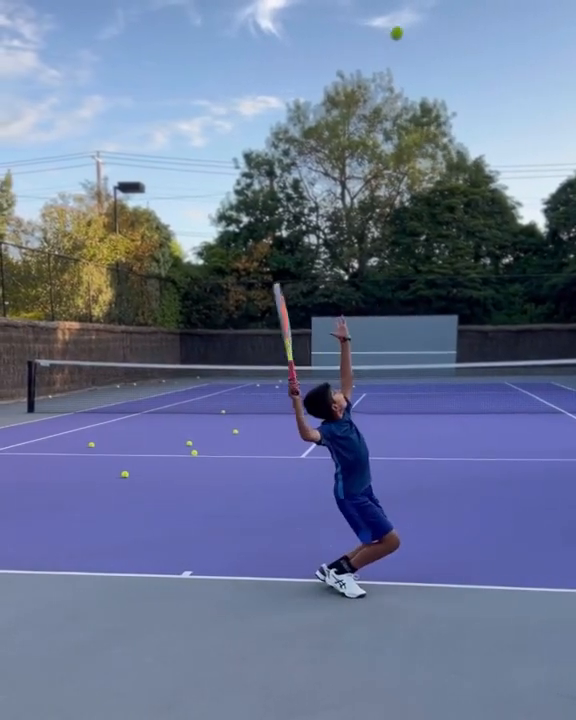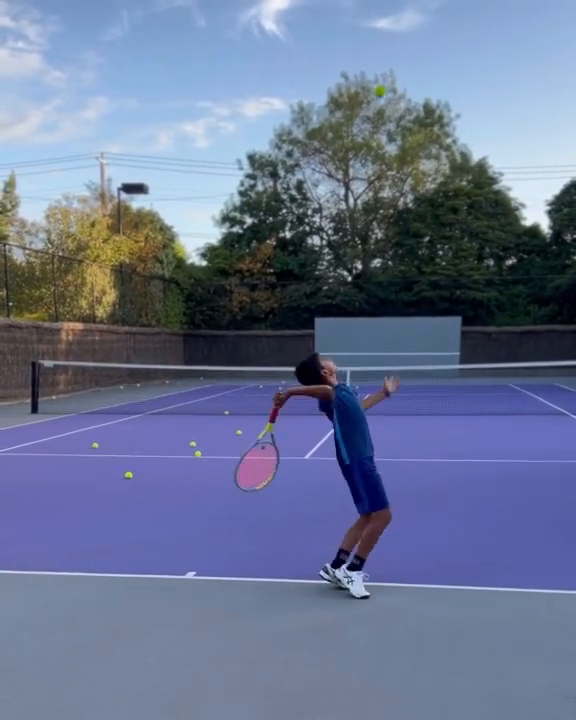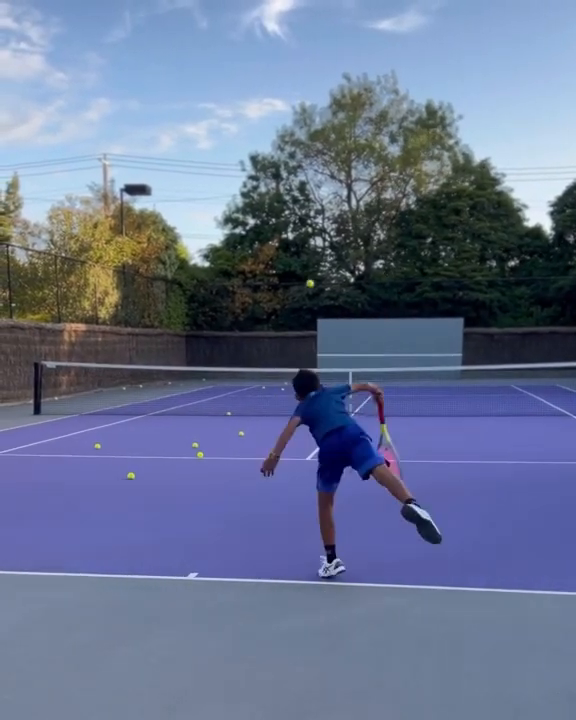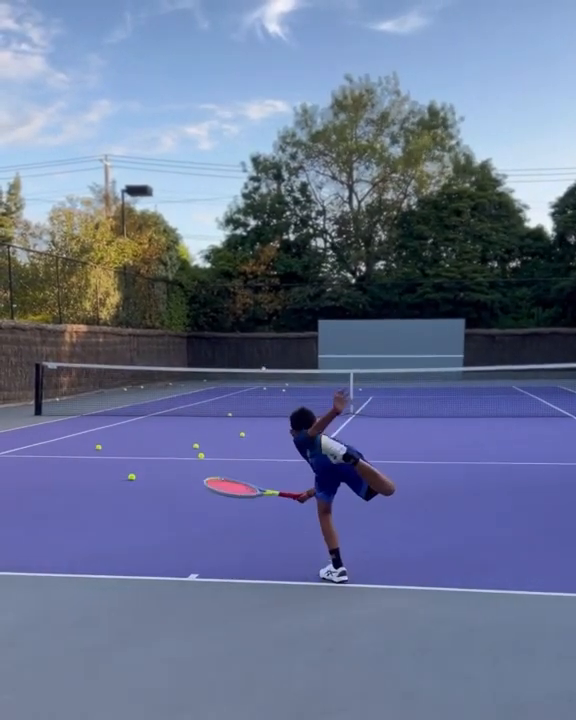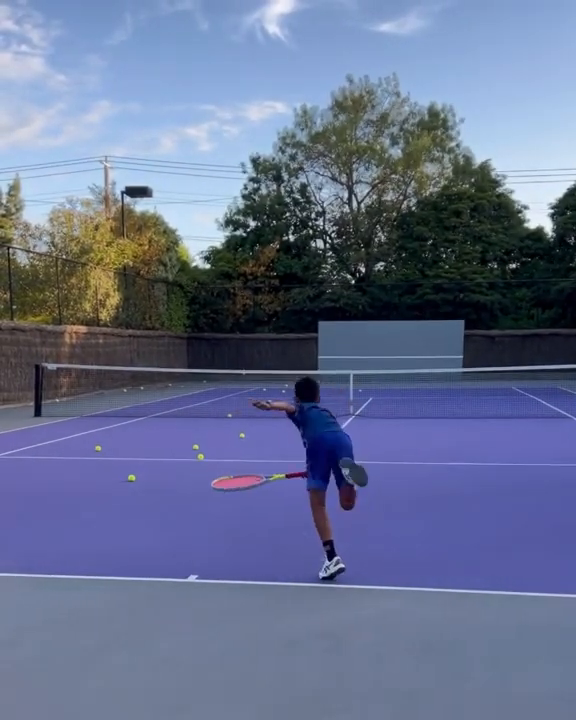
dt=0.3s
person 1, frame 1
left shoulder: (344, 416)
right shoulder: (330, 430)
left elbow: (347, 376)
right elbow: (306, 434)
left wrist: (344, 341)
right wrist: (296, 400)
left hip: (363, 491)
right hip: (351, 496)
left knee: (380, 540)
right knee: (390, 541)
left ankle: (333, 568)
right ankle: (340, 572)
person 1, frame 2
left shoulder: (343, 390)
right shoulder: (328, 393)
left elbow: (362, 404)
right elbow: (321, 390)
left wrist: (384, 392)
right wrist: (289, 392)
left hip: (357, 459)
right hip: (356, 460)
left knee: (367, 518)
right knee: (382, 515)
left ankle: (337, 566)
right ankle: (351, 570)
person 1, frame 3
left shoulder: (302, 407)
right shoulder: (332, 392)
left elbow: (290, 427)
right elbow: (362, 386)
left wrist: (274, 454)
right wrist: (376, 391)
left hip: (329, 446)
right hip: (352, 436)
left knee: (325, 504)
right knee: (383, 472)
left ankle: (331, 561)
right ankle: (411, 505)
person 1, frame 4
left shoulder: (301, 439)
right shoulder: (319, 440)
left elbow: (318, 428)
left wrist: (334, 412)
right wrist: (310, 493)
left hip: (326, 463)
right hip: (345, 462)
left knee: (324, 512)
right knee: (388, 489)
left ankle: (337, 567)
right ankle: (347, 456)
person 1, frame 5
left shoulder: (300, 409)
right shoulder: (325, 412)
left elbow: (289, 406)
left wrist: (271, 405)
left hip: (324, 444)
right hip: (342, 442)
left knee: (318, 505)
right knee: (347, 504)
left ankle: (332, 558)
right ankle: (349, 472)
